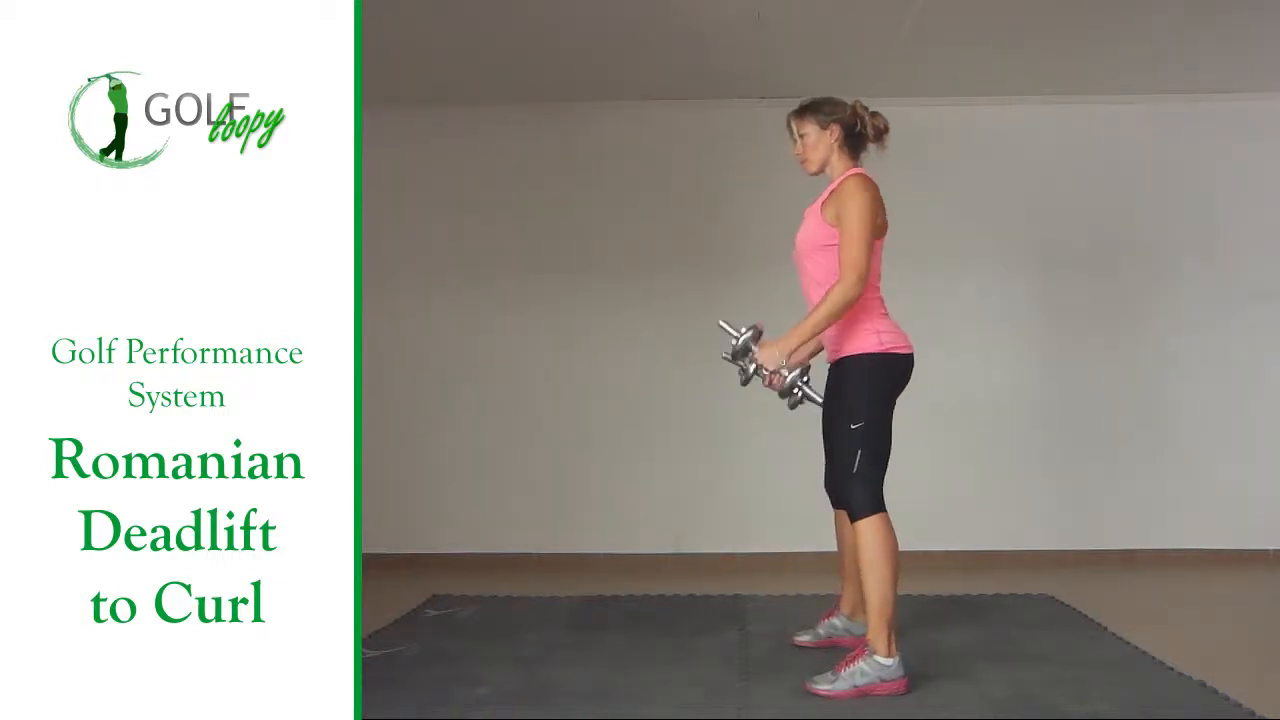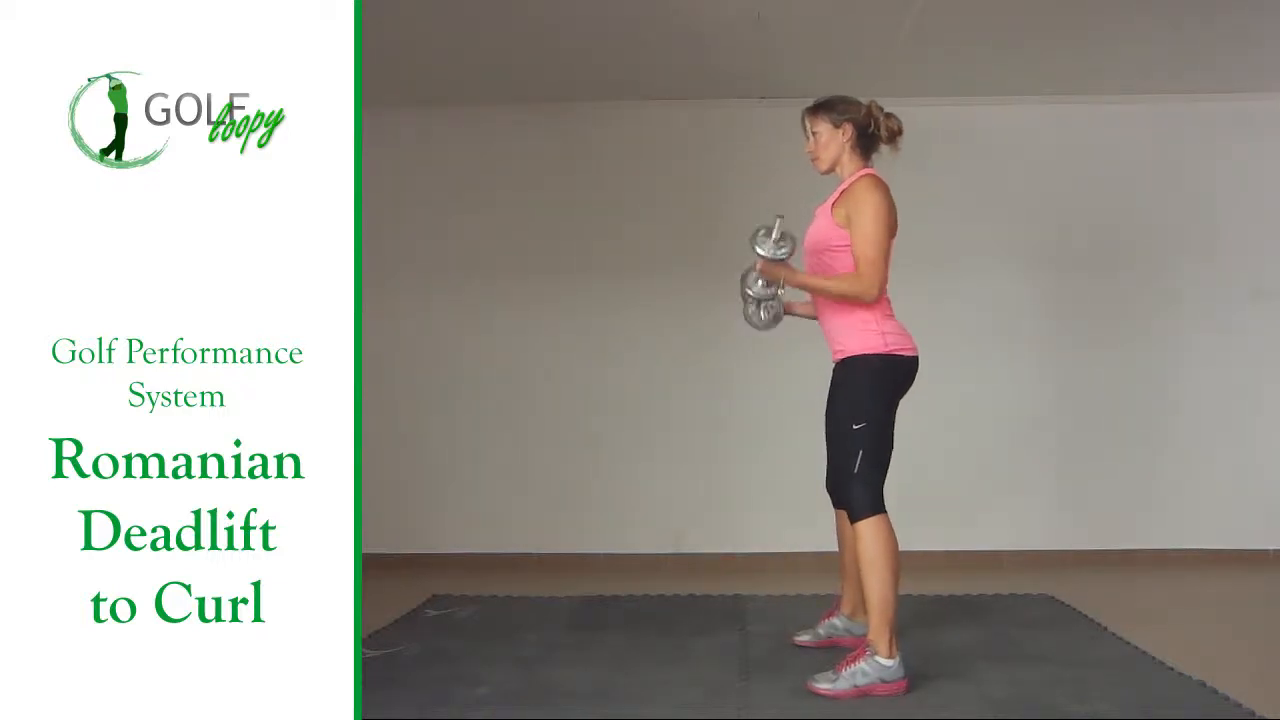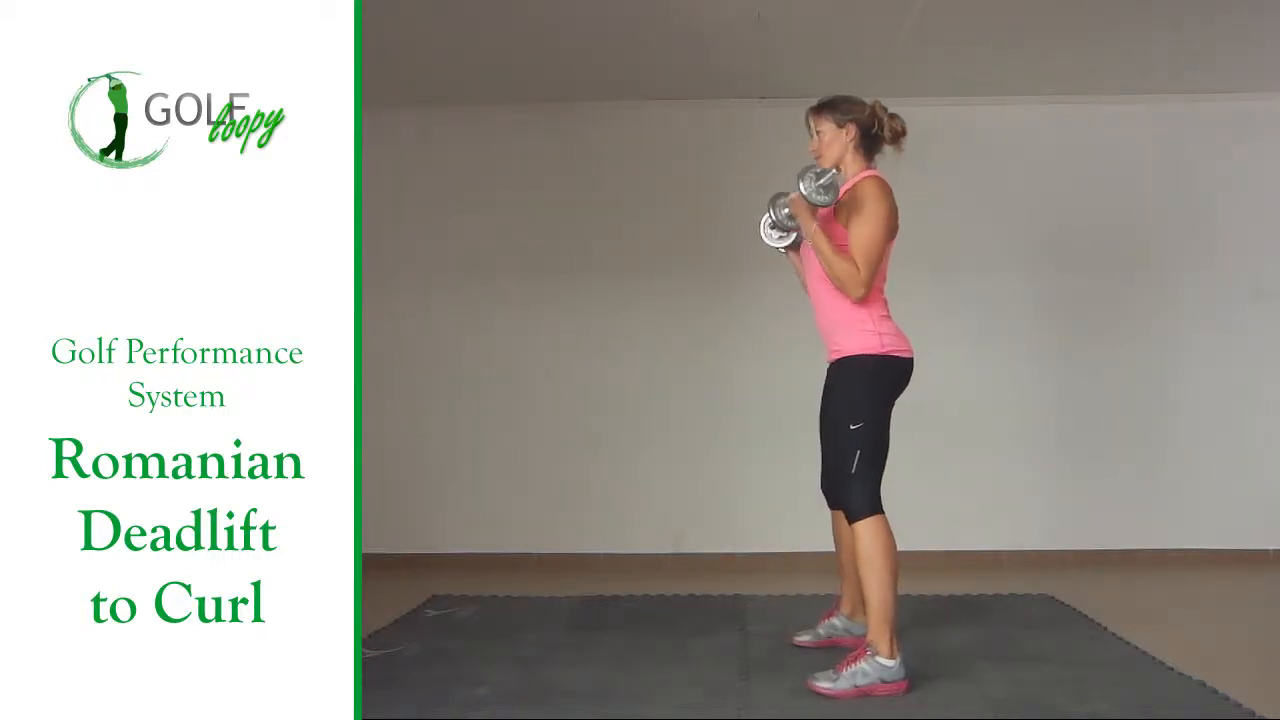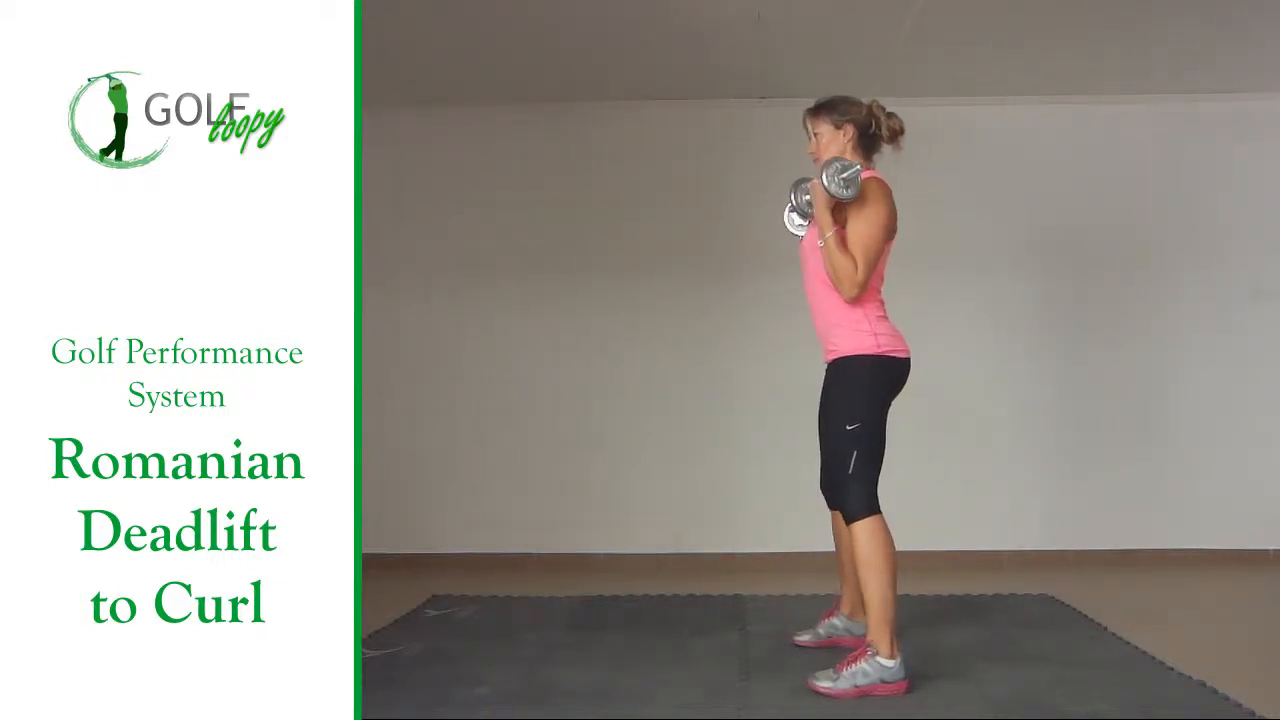
dt=0.3s
person 1, frame 1
left shoulder: (855, 188)
right shoulder: (834, 197)
left elbow: (851, 285)
left wrist: (787, 345)
right wrist: (797, 351)
left hip: (870, 358)
right hip: (851, 360)
left knee: (862, 495)
right knee: (842, 490)
left ankle: (882, 658)
right ankle: (851, 616)
person 1, frame 2
left shoulder: (867, 189)
right shoulder: (845, 197)
left elbow: (869, 287)
left wrist: (795, 278)
right wrist: (792, 304)
left hip: (875, 359)
right hip: (856, 360)
left knee: (862, 496)
right knee: (844, 490)
left ankle: (882, 658)
right ankle: (852, 616)
person 1, frame 3
left shoulder: (870, 190)
right shoulder: (844, 195)
left elbow: (857, 285)
left wrist: (814, 227)
right wrist: (795, 243)
left hip: (870, 360)
right hip: (850, 360)
left knee: (860, 497)
right knee: (839, 490)
left ankle: (884, 658)
right ankle: (852, 616)
person 1, frame 4
left shoulder: (869, 192)
right shoulder: (844, 196)
left elbow: (852, 285)
left wrist: (824, 220)
right wrist: (809, 227)
left hip: (867, 359)
right hip: (847, 360)
left knee: (857, 497)
right knee: (838, 490)
left ankle: (884, 658)
right ankle: (851, 617)
